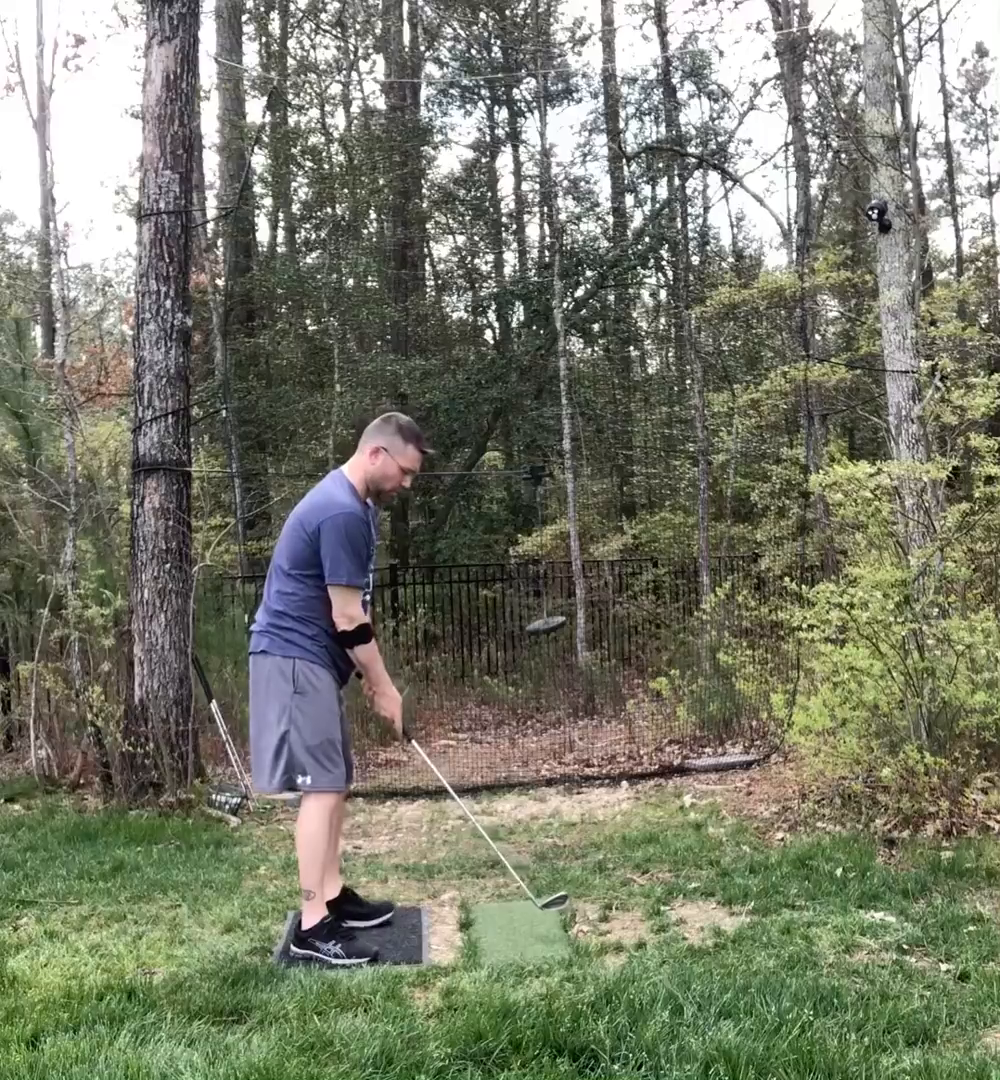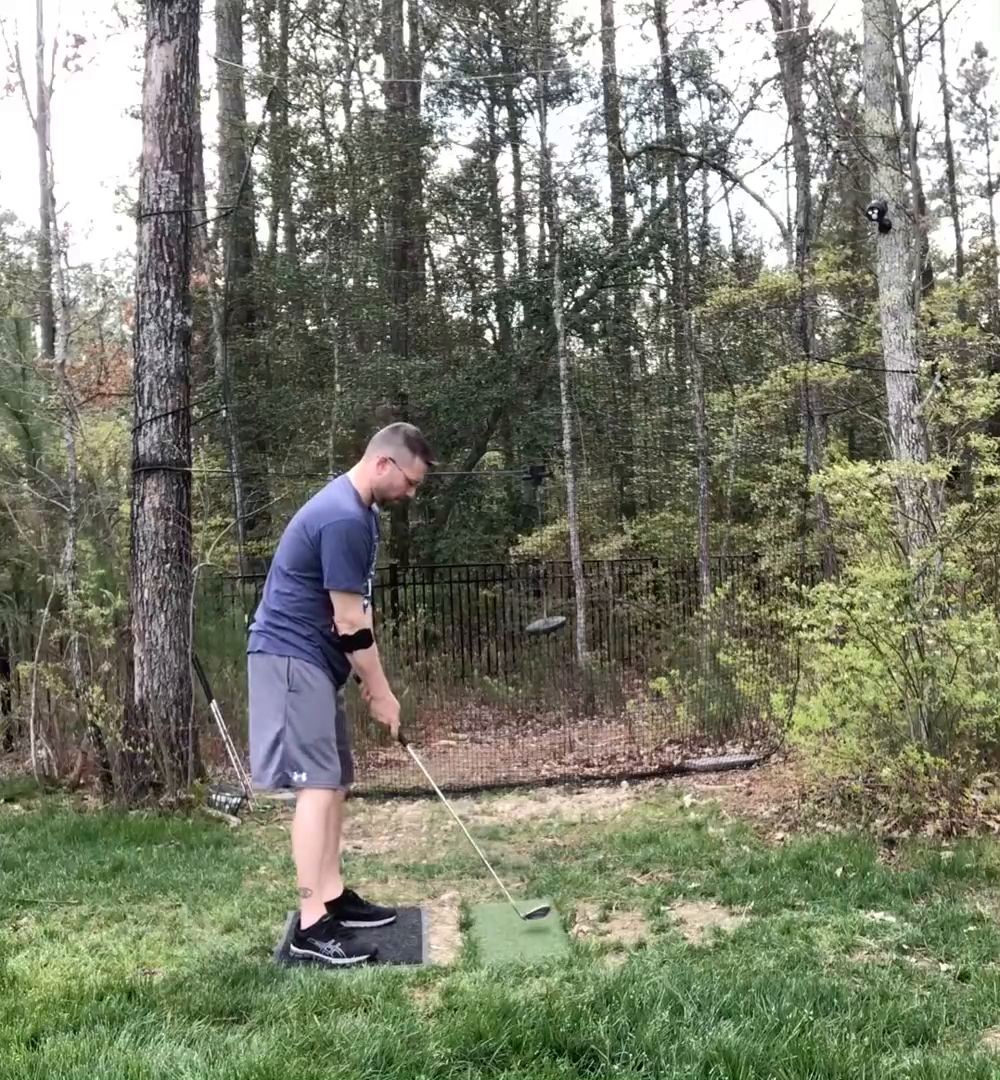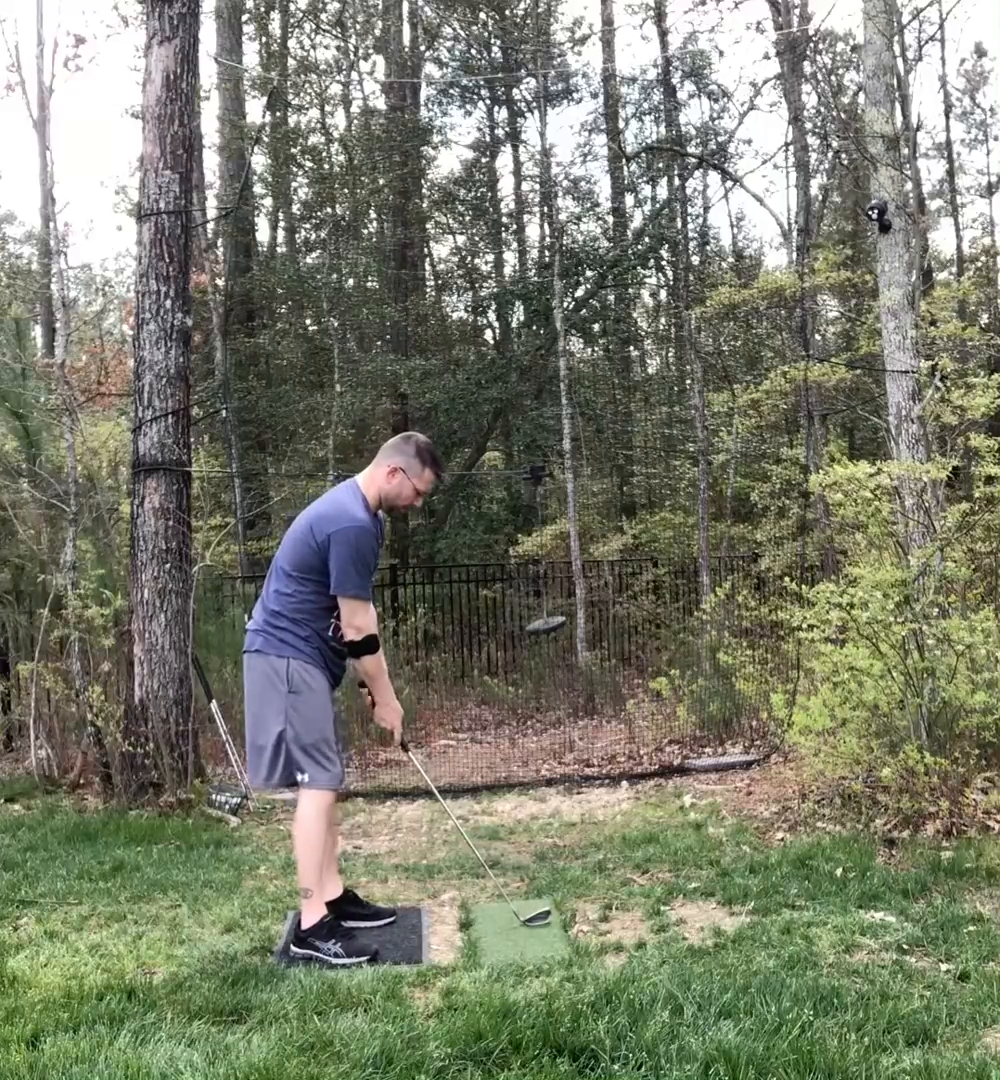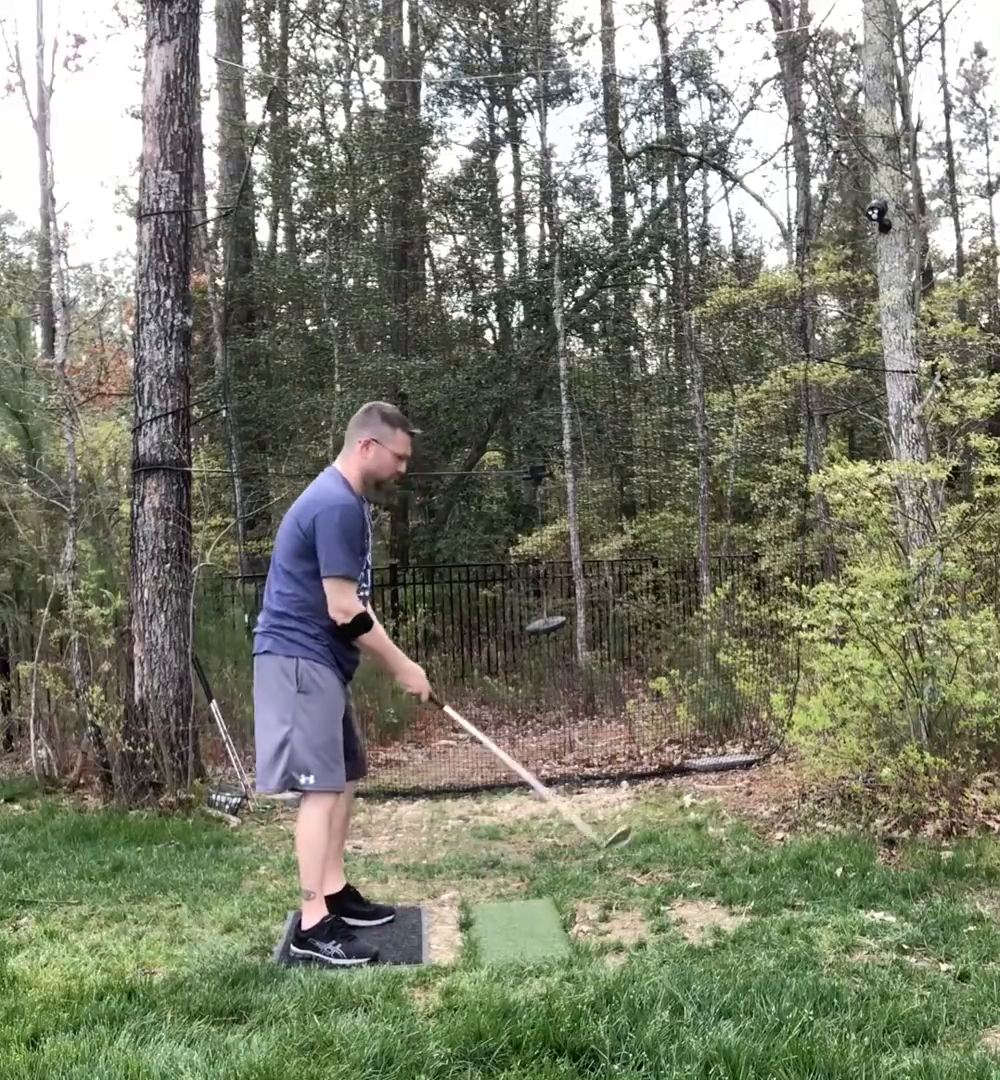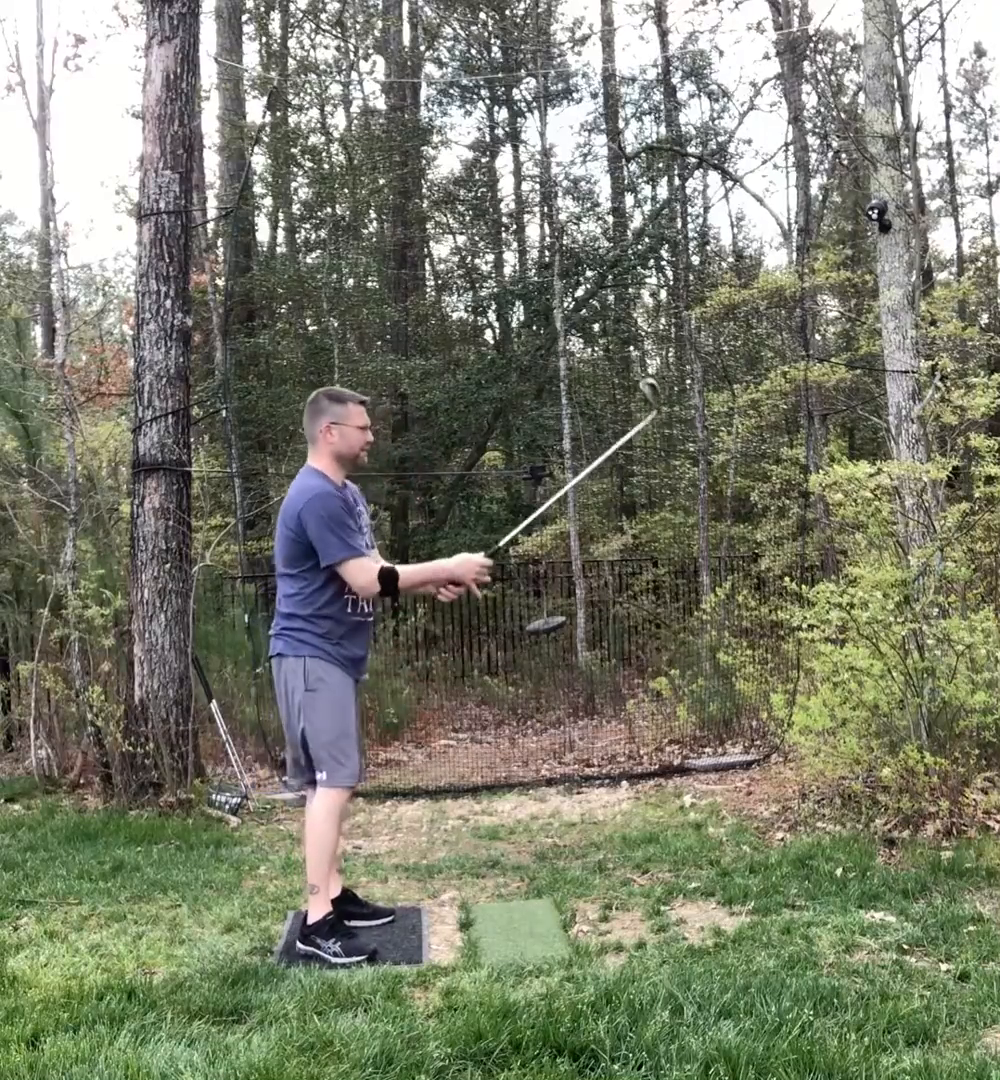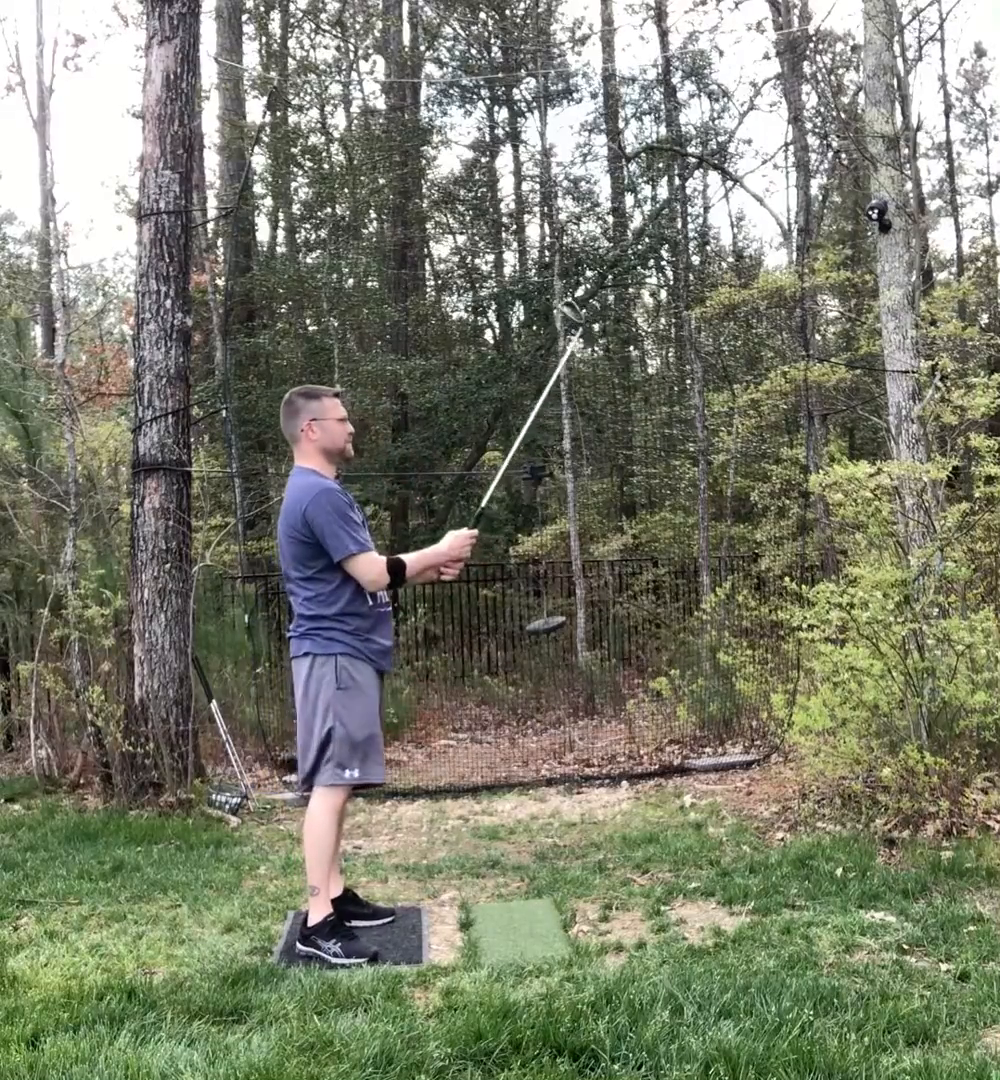
dt=0.4s
person 1, frame 1
left shoulder: (357, 505)
right shoulder: (341, 512)
left elbow: (358, 606)
right elbow: (346, 618)
left wrist: (377, 676)
right wrist: (382, 687)
left hip: (315, 660)
right hip: (296, 660)
left knee: (334, 784)
right knee: (321, 787)
left ankle: (333, 895)
right ankle: (313, 926)
person 1, frame 2
left shoulder: (356, 509)
right shoulder: (343, 519)
left elbow: (356, 610)
right elbow: (349, 621)
left wrist: (372, 682)
right wrist: (380, 692)
left hip: (314, 659)
right hip: (292, 659)
left knee: (334, 782)
right knee: (317, 785)
left ankle: (332, 896)
right ankle: (312, 924)
person 1, frame 3
left shoulder: (356, 508)
right shoulder: (352, 524)
left elbow: (359, 612)
right elbow: (356, 627)
left wrist: (376, 684)
right wrist: (386, 698)
left hip: (305, 657)
right hip: (288, 657)
left knee: (326, 781)
right knee: (318, 784)
left ankle: (332, 895)
right ankle: (313, 924)
person 1, frame 4
left shoulder: (345, 498)
right shoulder: (338, 505)
left elbow: (353, 599)
right elbow: (344, 610)
left wrist: (389, 658)
right wrist: (401, 666)
left hip: (318, 658)
right hip: (299, 659)
left knee: (343, 778)
right knee: (321, 787)
left ankle: (335, 891)
right ankle: (313, 924)
person 1, frame 5
left shoulder: (347, 492)
right shoulder: (317, 498)
left elbow: (371, 569)
right elbow: (366, 582)
left wrist: (437, 581)
right wrist: (446, 568)
left hip: (336, 656)
right hip: (311, 656)
left knee: (332, 783)
right knee: (334, 782)
left ankle: (333, 894)
right ankle: (317, 921)
person 1, frame 6
left shoulder: (323, 491)
right shoulder: (318, 494)
left elbow: (365, 572)
right elbow: (373, 575)
left wrist: (429, 568)
right wrist: (440, 551)
left hip: (345, 654)
right hip: (335, 654)
left knee: (337, 783)
right knee: (332, 783)
left ankle: (335, 894)
right ankle: (318, 922)
